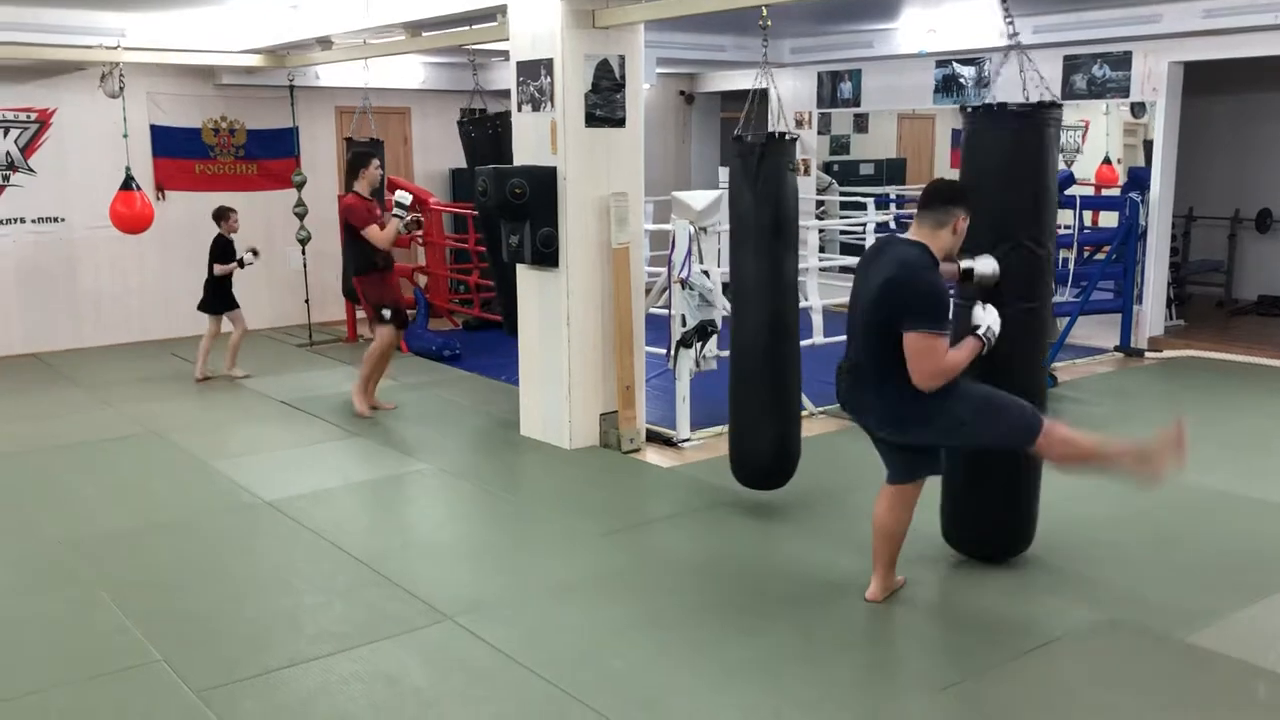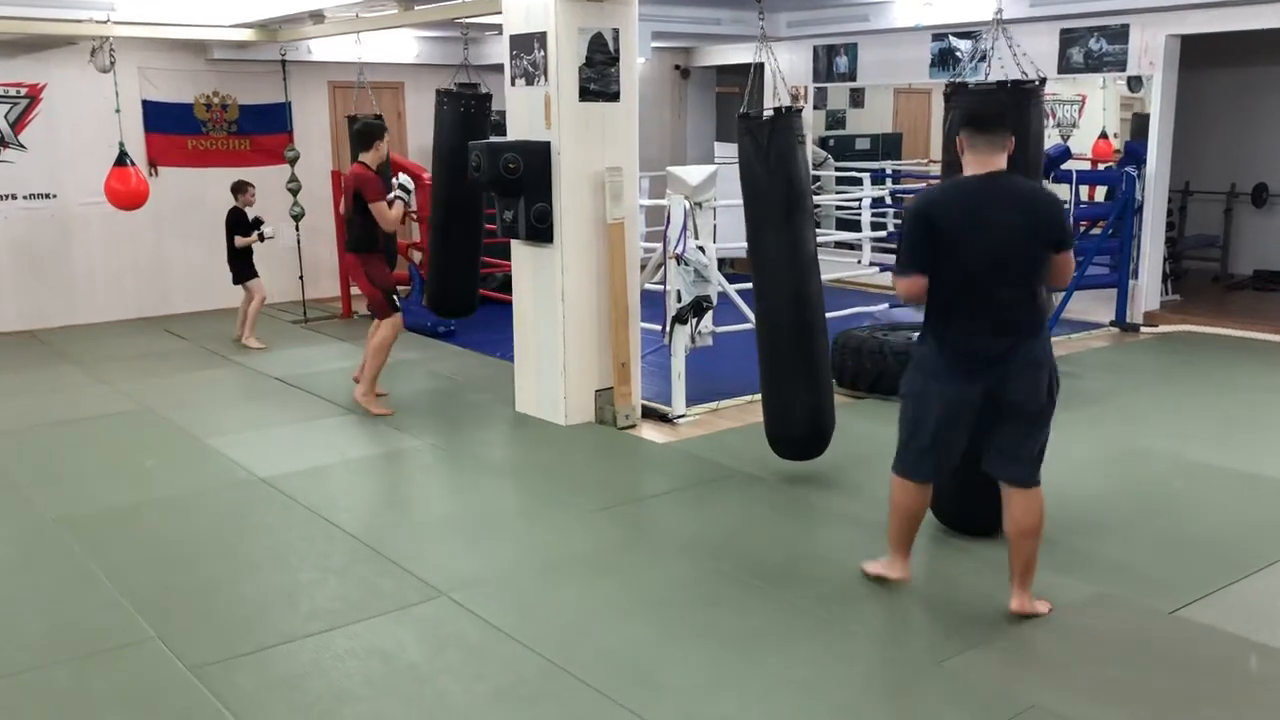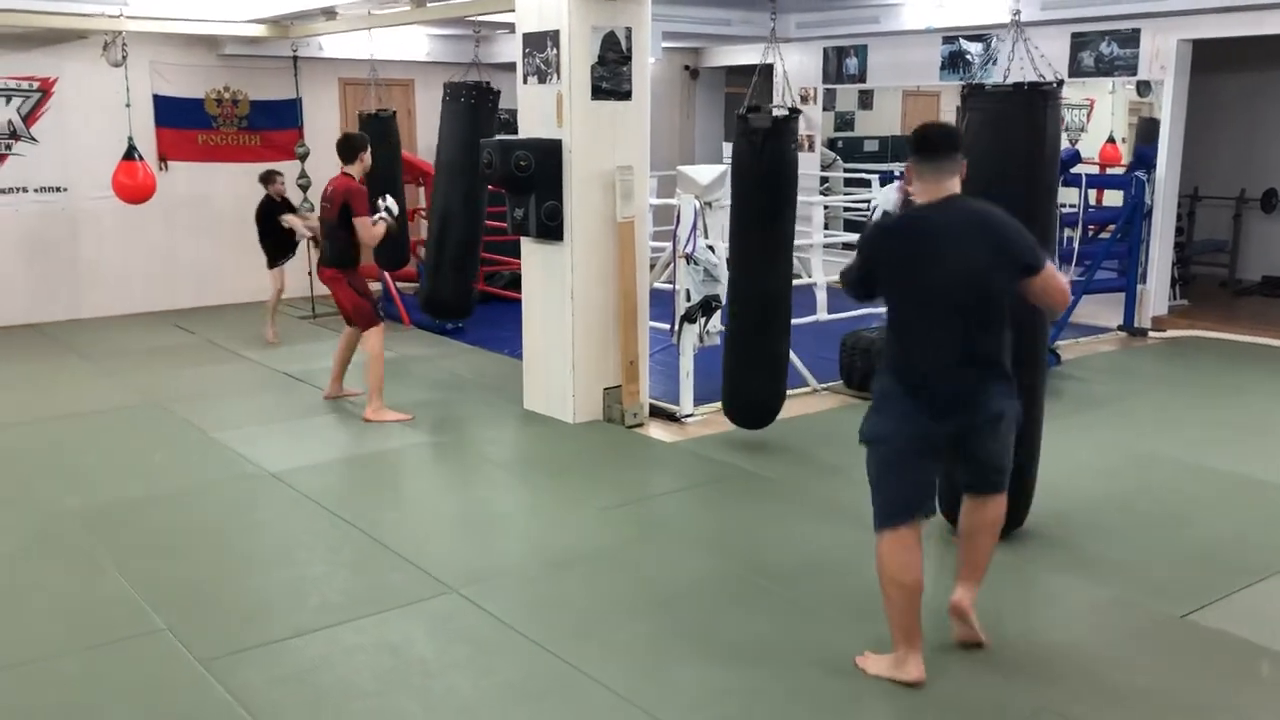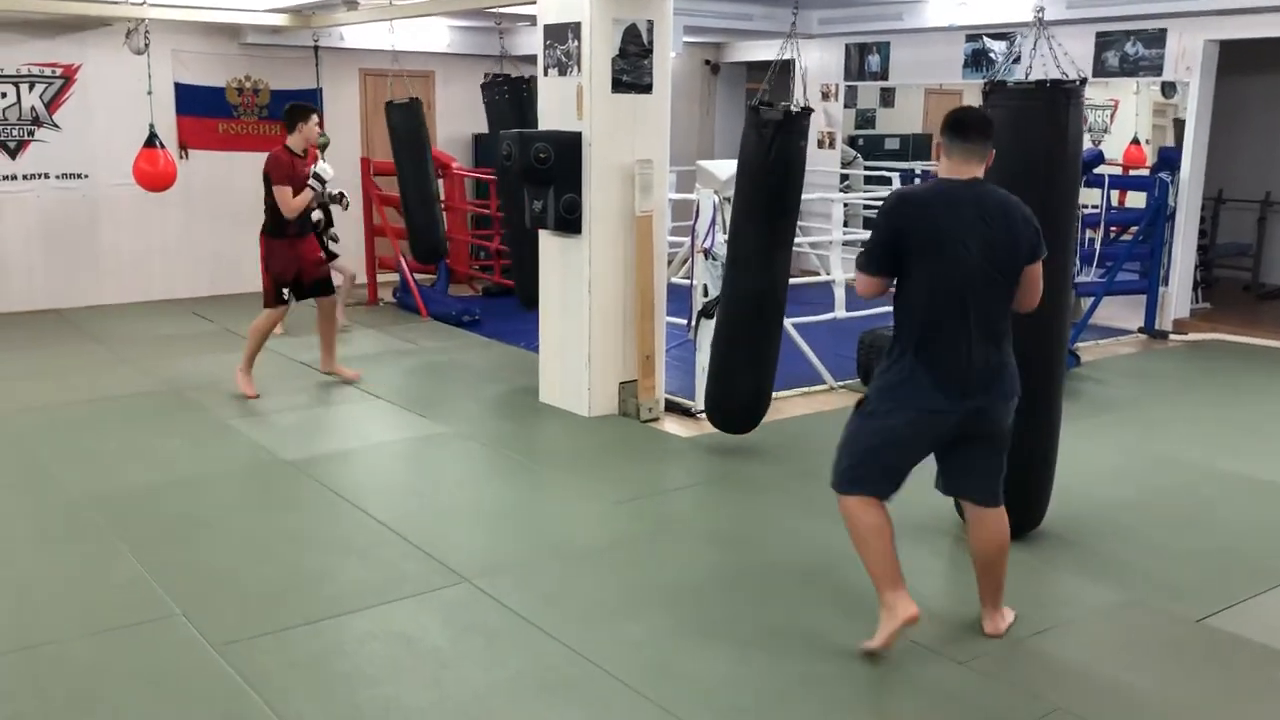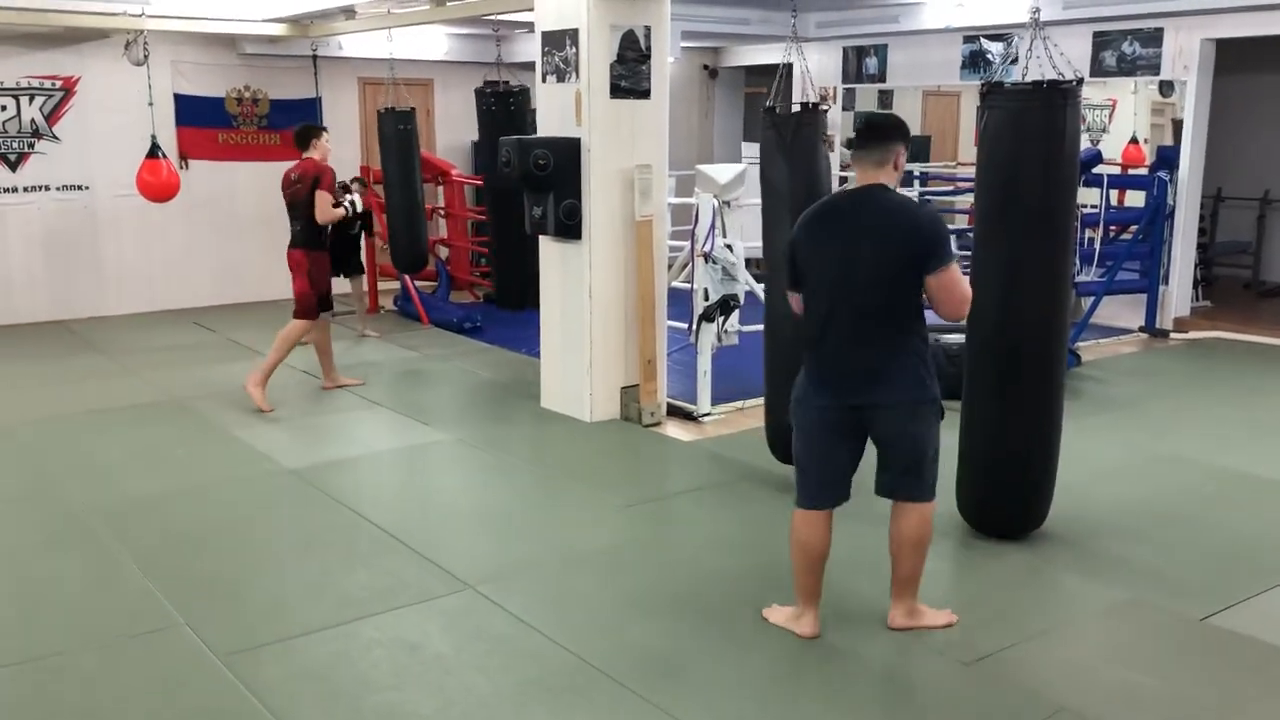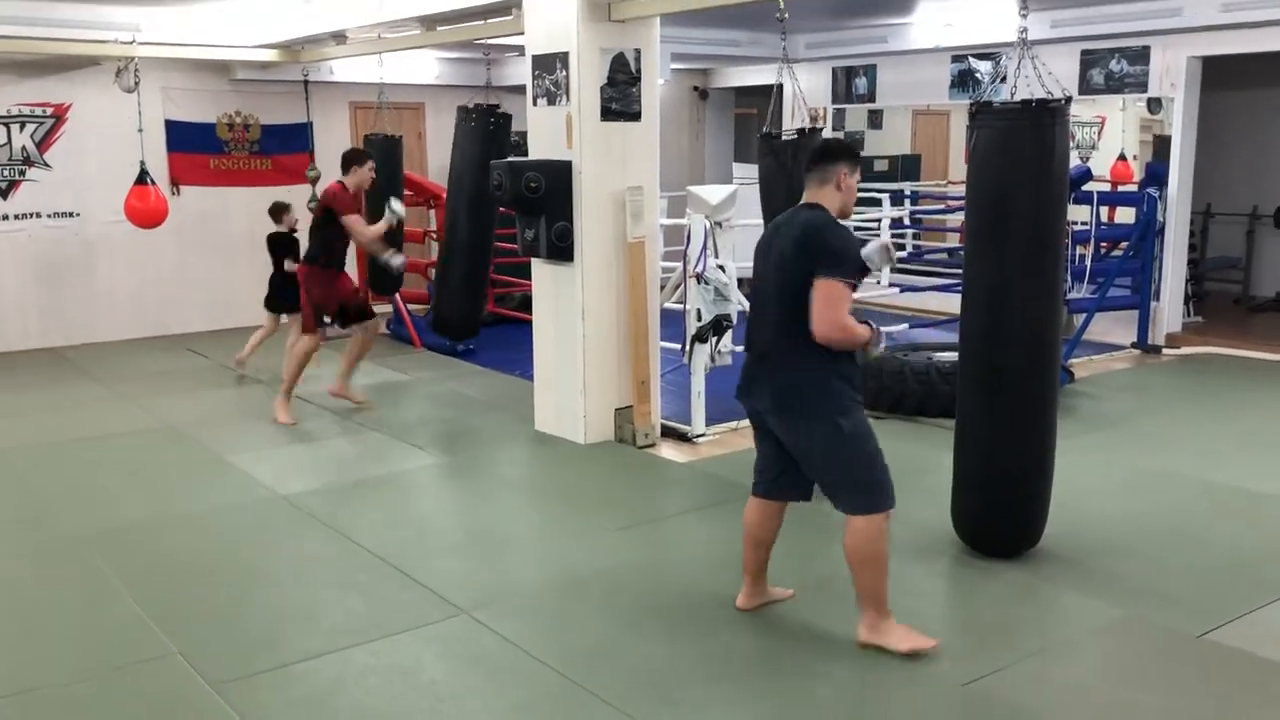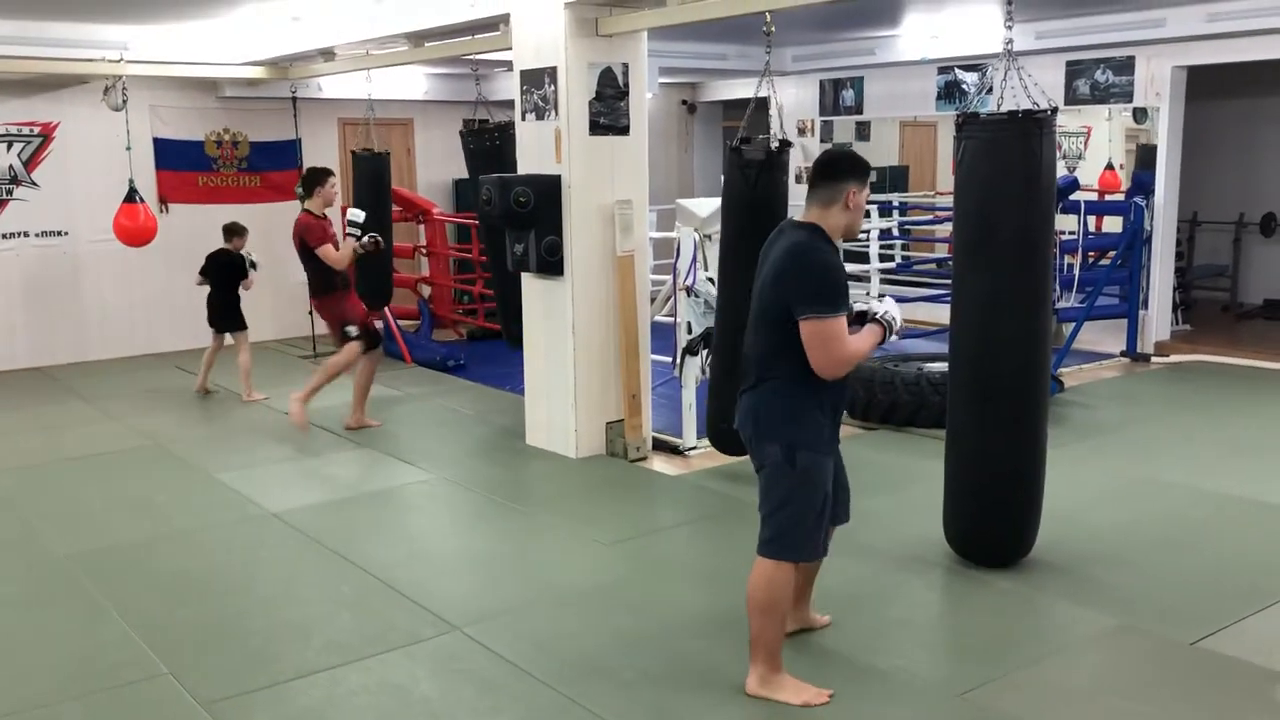
dt=0.7s
person 1, frame 1
left shoulder: (884, 250)
right shoulder: (921, 283)
right elbow: (930, 376)
left wrist: (964, 270)
right wrist: (979, 337)
left hip: (865, 399)
right hip: (913, 405)
left knee: (903, 478)
right knee: (1032, 428)
left ankle: (881, 581)
right ankle: (1137, 460)
person 1, frame 2
left shoulder: (930, 205)
right shoulder: (1045, 205)
left elbow: (909, 290)
right elbow: (1061, 278)
left hip: (947, 363)
right hip: (1024, 364)
left knee: (915, 469)
right knee: (1021, 482)
left ankle: (896, 560)
right ankle: (1022, 594)
person 1, frame 3
left shoulder: (885, 236)
right shoulder: (1004, 228)
left elbow: (857, 290)
right elbow: (1057, 299)
left hip: (907, 403)
right hip: (988, 399)
left knee: (897, 523)
right knee: (988, 488)
left ankle: (905, 655)
right ankle: (966, 591)
person 1, frame 4
left shoulder: (906, 206)
right shoulder: (1018, 215)
left elbow: (867, 286)
right elbow: (1029, 300)
left hip: (918, 383)
right hip: (991, 383)
left knee: (856, 483)
right knee: (984, 497)
left ankle: (894, 601)
right ankle: (994, 611)
person 1, frame 5
left shoulder: (811, 221)
right shoulder: (921, 222)
left elbow: (799, 303)
right elbow: (955, 310)
right wrist: (945, 259)
left hip: (825, 383)
right hip: (902, 384)
left knee: (814, 501)
right knee: (914, 495)
left ankle: (804, 612)
right ankle: (904, 606)
person 1, frame 6
left shoulder: (777, 231)
right shoulder: (832, 238)
right elbow: (828, 326)
left wrist: (862, 265)
right wrist: (868, 335)
left hip: (763, 386)
right hip: (814, 394)
left knee: (770, 487)
right knee: (870, 501)
left ankle: (753, 589)
right ankle: (876, 622)
person 1, frame 7
left shoulder: (788, 238)
right shoulder: (818, 263)
right elbow: (832, 361)
left wrist: (855, 321)
right wrist: (880, 326)
left hip: (786, 409)
right hip: (789, 420)
left knee: (820, 514)
right knee: (782, 545)
left ankle: (796, 611)
right ankle: (765, 674)
person 2, frame 1
left shoulder: (370, 201)
right shoulder: (352, 205)
right elbow: (383, 242)
left wrist: (405, 225)
right wrist: (399, 211)
left hip: (385, 274)
right hip: (368, 278)
left knee: (395, 334)
right knee: (386, 333)
left ankle: (369, 395)
right ankle: (359, 391)
person 2, frame 2
left shoulder: (357, 173)
right shoulder: (366, 178)
left elbow: (345, 210)
right elbow: (390, 224)
left wrist: (389, 199)
right wrist: (401, 195)
left hip: (368, 254)
right hip: (364, 258)
left knee: (384, 317)
right knee: (392, 319)
left ankle: (364, 372)
right ankle: (365, 391)
person 2, frame 3
left shoulder: (335, 185)
right shoulder: (354, 190)
right elbow: (368, 240)
left wrist: (375, 218)
right wrist: (384, 218)
left hip: (338, 267)
right hip: (340, 272)
left knee: (358, 327)
right knee: (374, 330)
left ankle: (335, 386)
right ankle: (376, 407)
person 2, frame 4
left shoulder: (309, 156)
right shoulder: (277, 159)
right elbow: (289, 210)
left wrist: (326, 194)
right wrist: (316, 184)
left hip: (305, 239)
right hip: (278, 243)
left knee: (327, 299)
right knee: (275, 310)
left ankle: (329, 361)
right ankle: (244, 370)
person 2, frame 5
left shoulder: (289, 175)
right shoulder: (323, 171)
right elbow: (323, 216)
left wrist: (336, 204)
right wrist: (348, 208)
left hip: (301, 249)
right hip: (311, 253)
left knee: (321, 314)
right knee: (305, 319)
left ankle: (330, 376)
right ankle: (258, 379)
person 2, frame 6
left shoulder: (352, 198)
right shoulder: (337, 195)
left elbow: (362, 238)
right elbow: (364, 235)
left wrist: (385, 254)
right wrist: (391, 217)
left hip: (336, 273)
right hip: (317, 272)
left knee: (368, 325)
right knee: (311, 338)
left ankle: (342, 383)
right ankle: (282, 399)
person 2, frame 7
left shoulder: (321, 220)
right shoulder: (307, 224)
right elbow: (339, 263)
left wrist: (362, 243)
right wrist: (355, 234)
left hip: (344, 294)
right hip: (330, 298)
left knee: (372, 350)
right knee: (355, 349)
left ankle: (356, 416)
right ankle: (301, 400)
